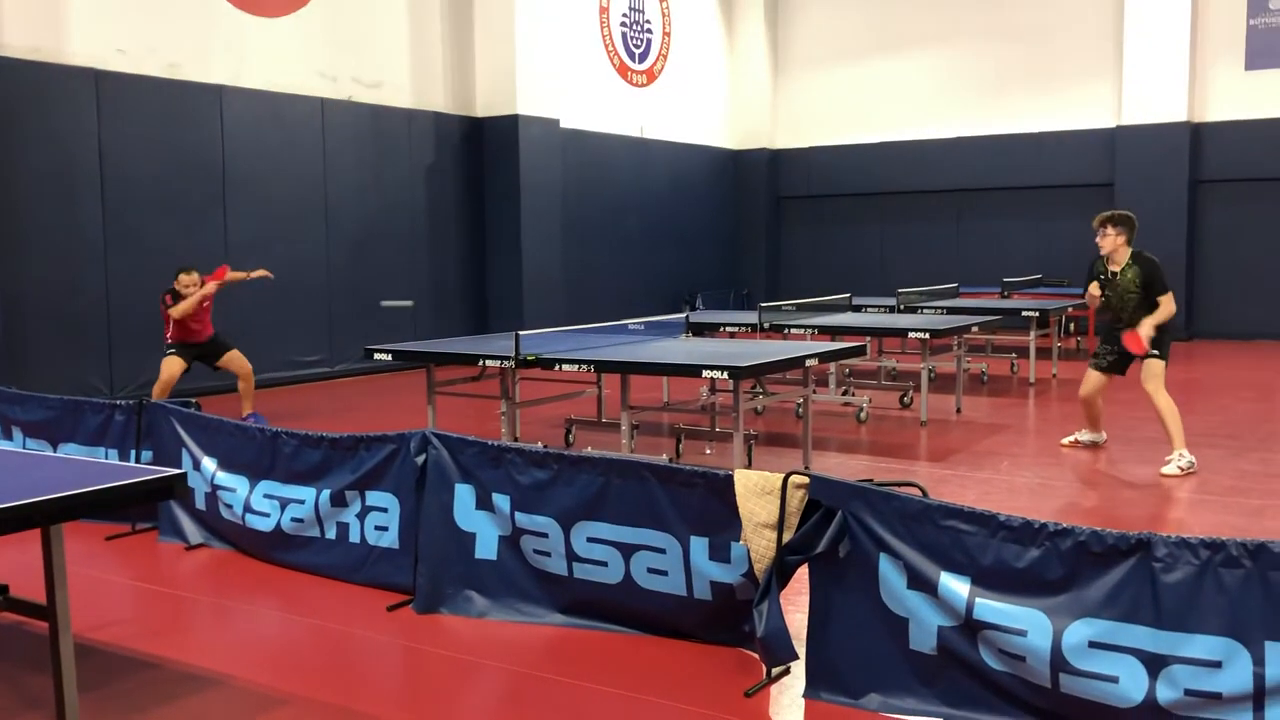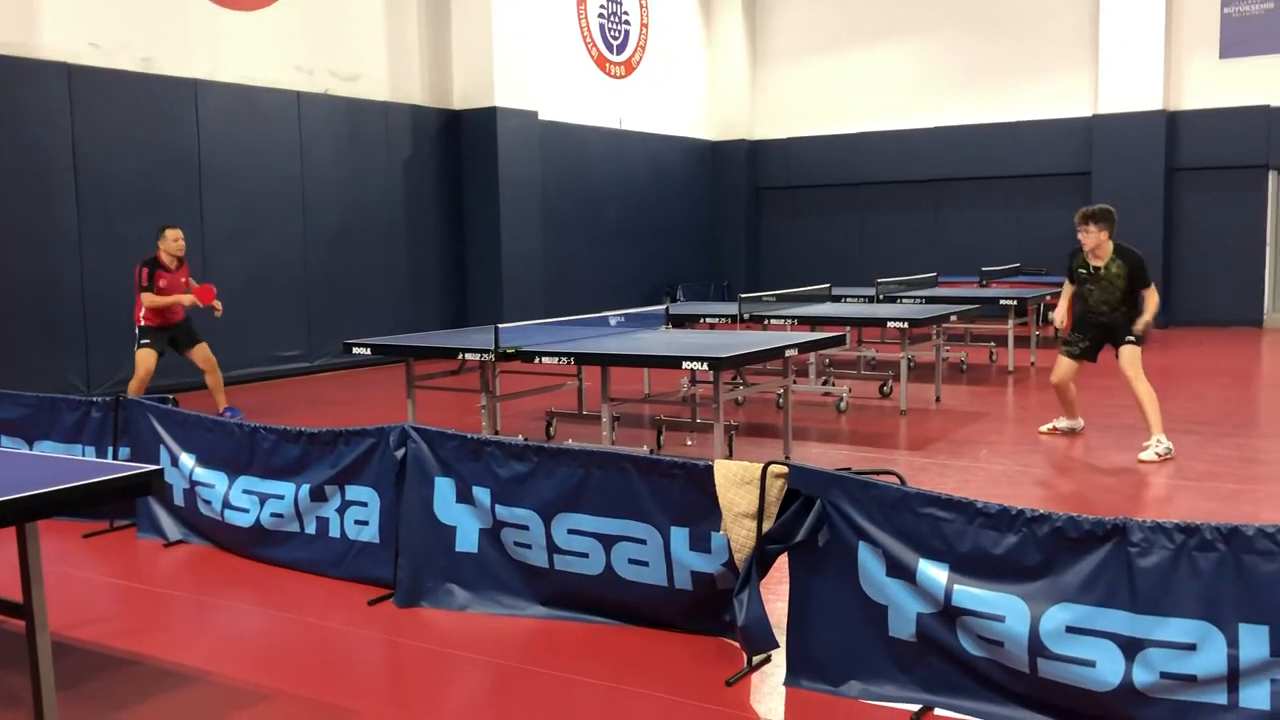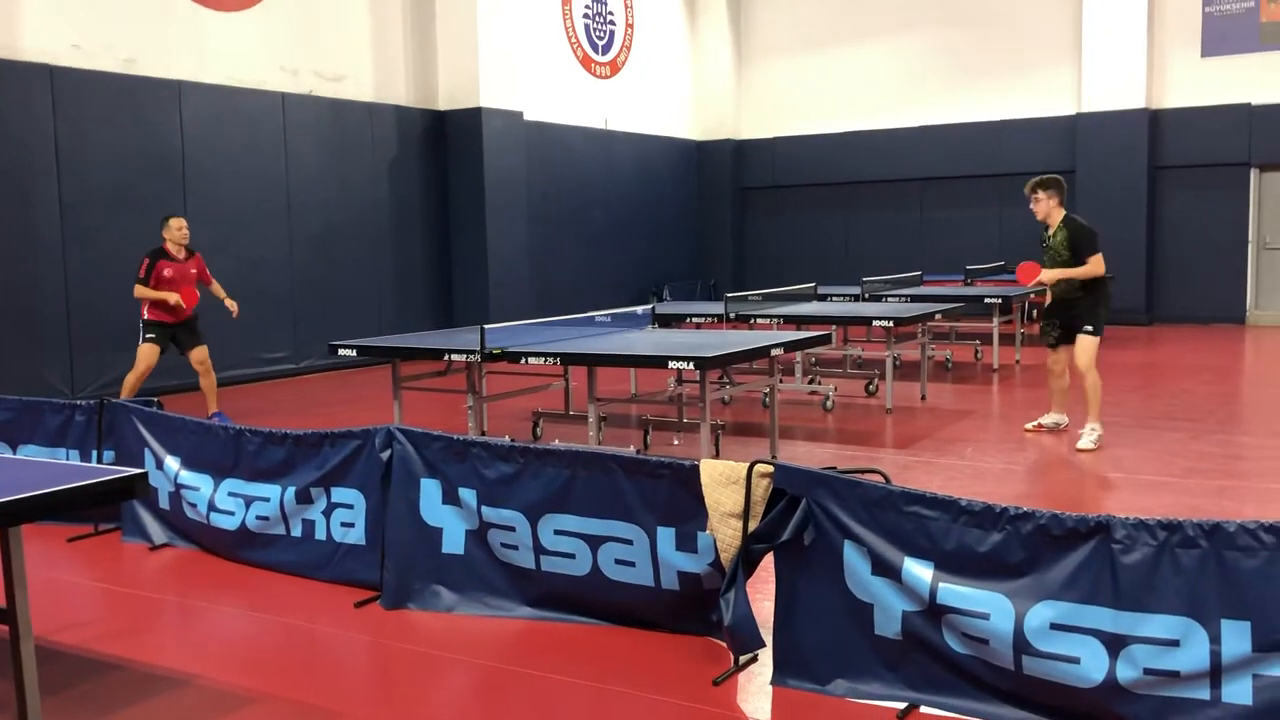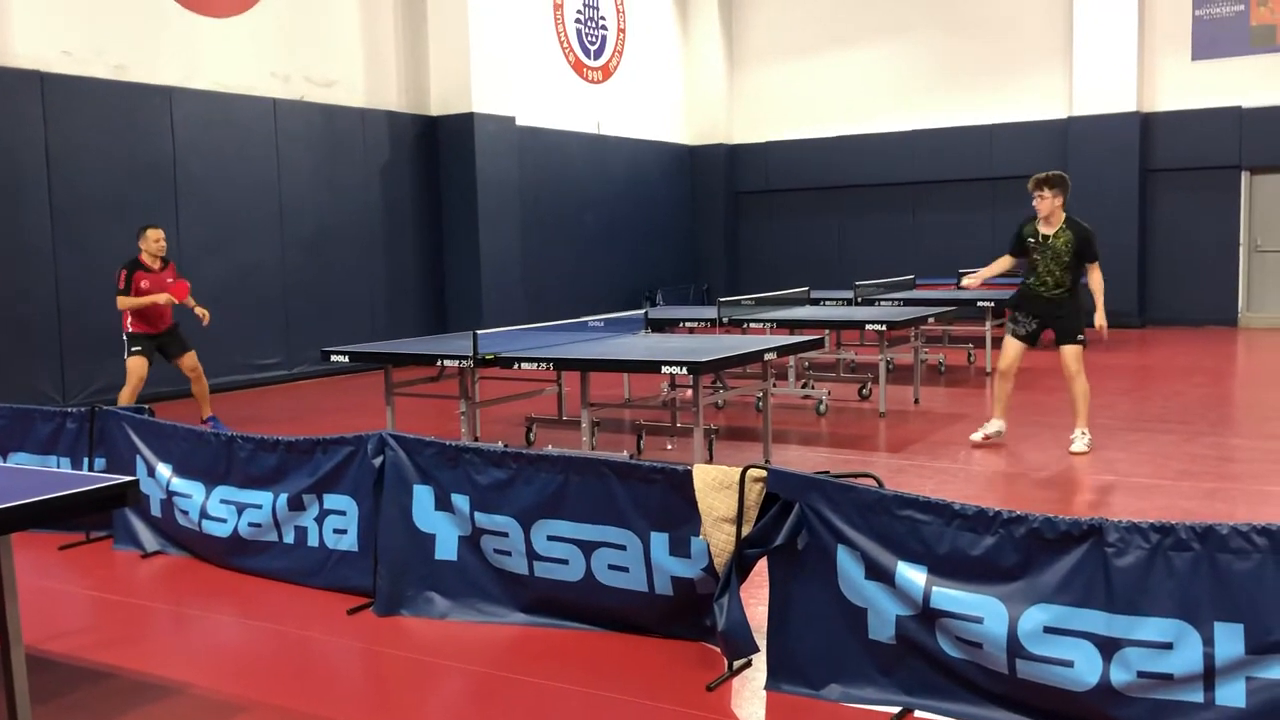
dt=0.5s
person 1, frame 1
left shoulder: (1147, 265)
right shoulder: (1097, 266)
left elbow: (1169, 305)
right elbow: (1091, 304)
left wrist: (1149, 322)
right wrist: (1092, 295)
left hip: (1151, 333)
right hip: (1116, 333)
left knee: (1152, 386)
right knee: (1086, 393)
left ankle: (1182, 455)
right ankle: (1094, 434)
person 1, frame 2
left shoulder: (1129, 258)
right shoulder: (1077, 257)
left elbow: (1150, 294)
left wrist: (1146, 317)
right wrist: (1062, 306)
left hip: (1123, 321)
right hip: (1088, 321)
left knee: (1132, 373)
right knee: (1058, 379)
left ankle: (1159, 441)
right ankle: (1071, 420)
person 1, frame 3
left shoulder: (1078, 229)
right shoulder: (1047, 233)
left elbow: (1099, 268)
left wrist: (1058, 274)
right wrist: (1051, 291)
left hip: (1089, 302)
right hip: (1062, 304)
left knee: (1083, 363)
right knee: (1056, 363)
left ankle: (1092, 426)
right ankle: (1057, 416)
person 1, frame 4
left shoulder: (1080, 232)
right shoulder: (1026, 228)
left elbow: (1094, 271)
right elbow: (1011, 258)
left wrist: (1100, 309)
right wrist: (981, 275)
left hip: (1065, 305)
right hip: (1030, 302)
left knee: (1073, 369)
right knee: (1005, 367)
left ankle: (1081, 432)
right ankle: (997, 423)
person 2, frame 1
left shoulder: (206, 286)
right shoulder: (169, 296)
left elbow: (222, 278)
right elbow: (176, 314)
left wrist: (249, 276)
right wrist: (199, 294)
left hip: (208, 340)
right hip: (180, 343)
left knee: (245, 370)
right knee: (167, 377)
left ankle: (248, 414)
person 2, frame 2
left shoulder: (181, 263)
right shoulder: (148, 267)
right elbow: (146, 301)
right wrist: (180, 299)
left hip: (178, 322)
right hip: (151, 326)
left knee: (209, 363)
right knee: (144, 372)
left ankle: (224, 409)
person 2, frame 3
left shoulder: (195, 258)
right shoulder: (154, 259)
left elbow: (209, 281)
right elbow: (138, 291)
left wrist: (225, 298)
right wrist: (167, 295)
left hip: (185, 321)
right hip: (155, 321)
left knee: (204, 365)
right knee: (143, 367)
left ankle: (214, 413)
person 2, frame 4
left shoulder: (169, 266)
right shoulder: (129, 270)
right elbow: (122, 303)
left wrist: (194, 306)
right wrist: (155, 298)
left hip: (167, 329)
right hip: (139, 333)
left knee: (195, 370)
right knee: (136, 379)
left ankle: (208, 417)
